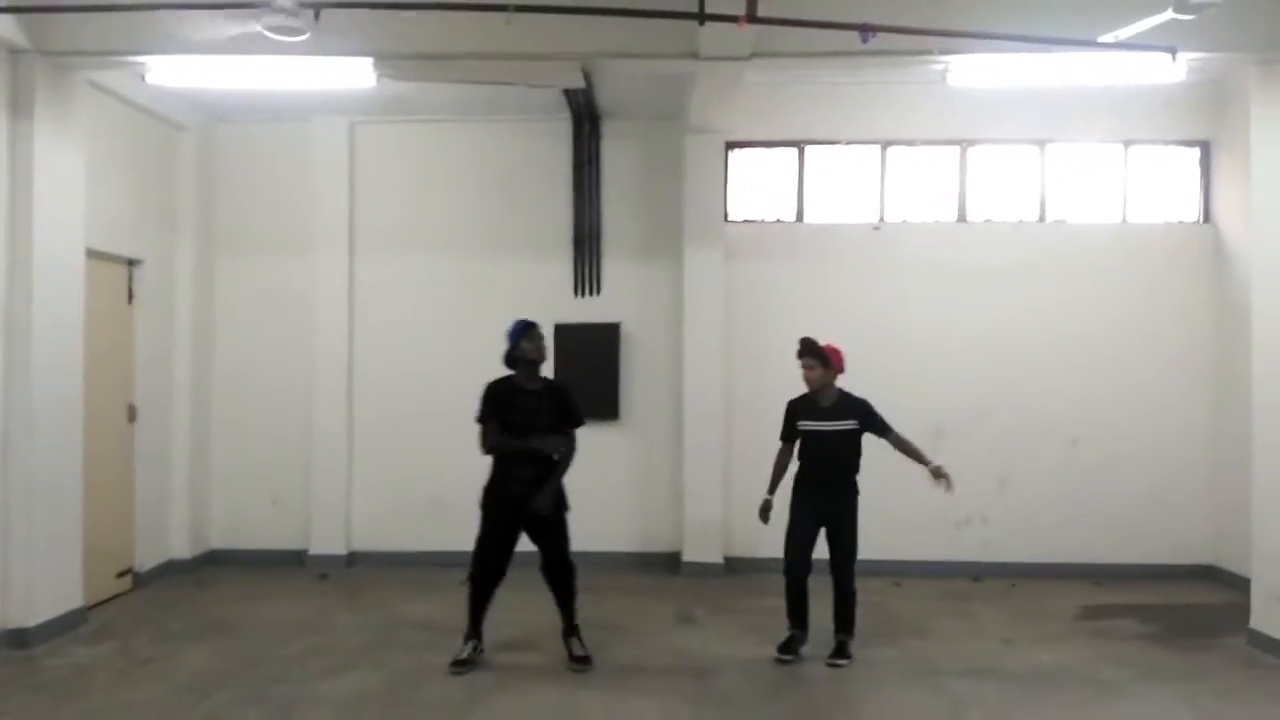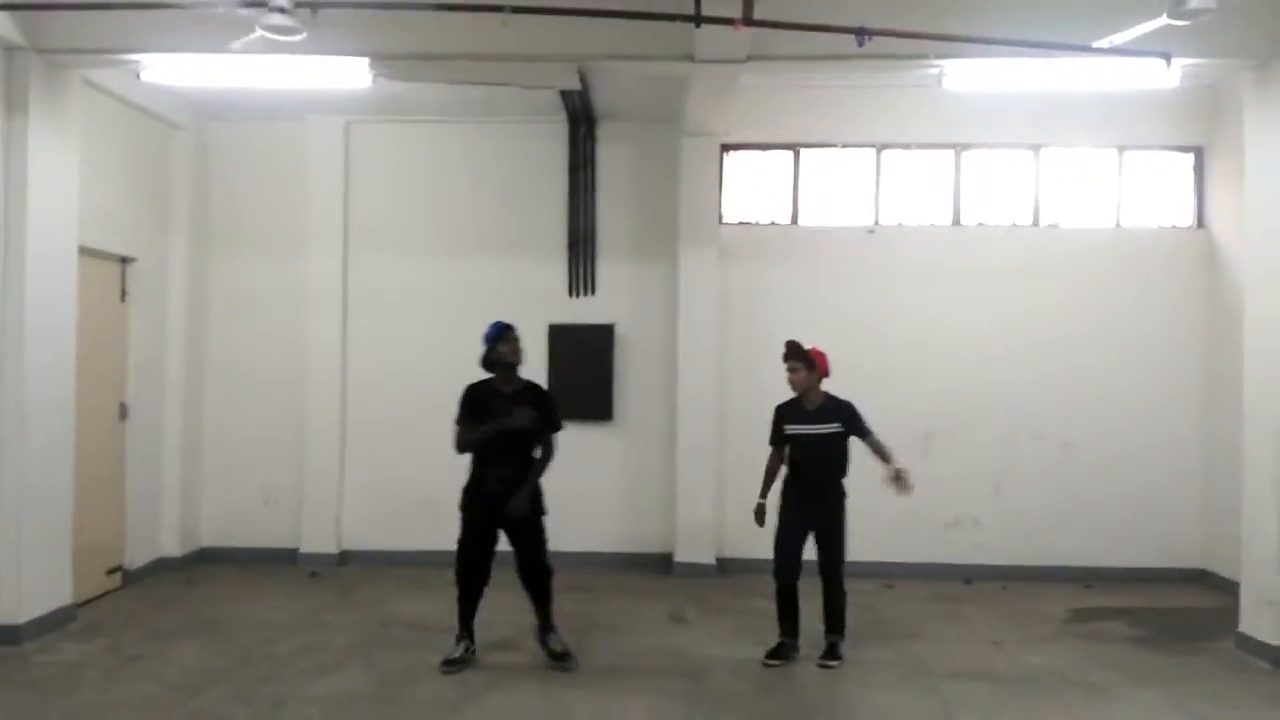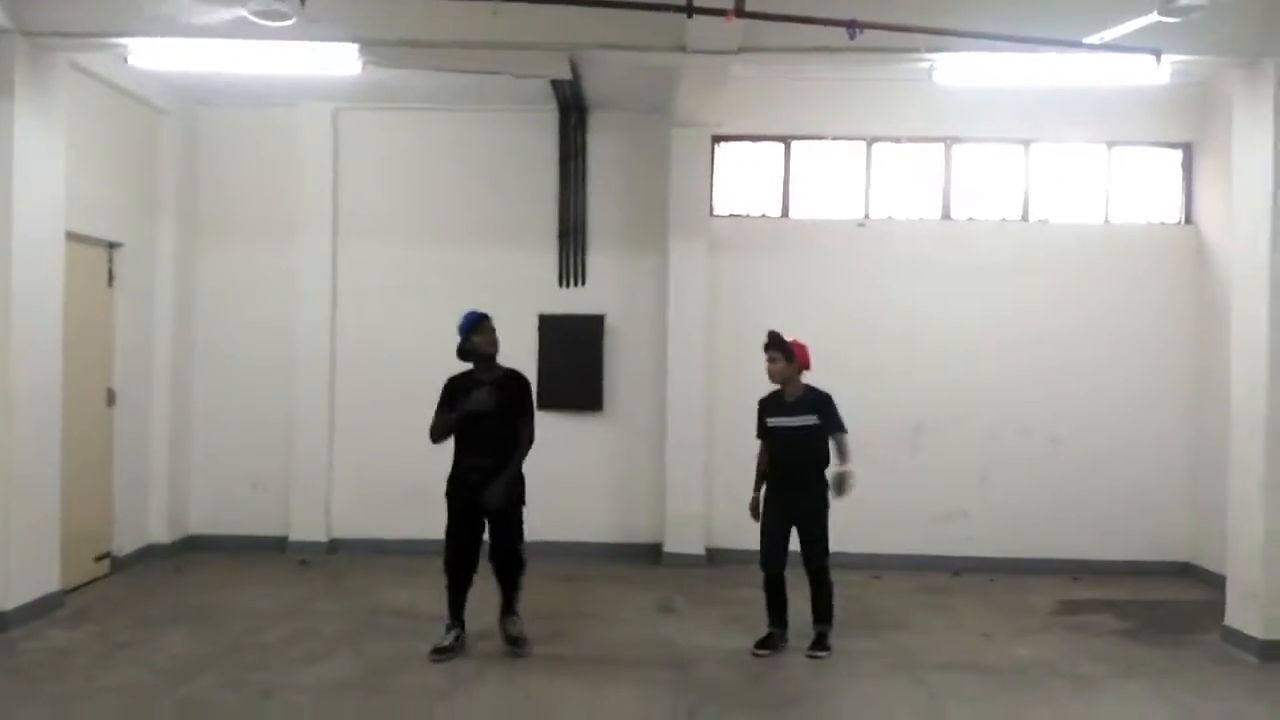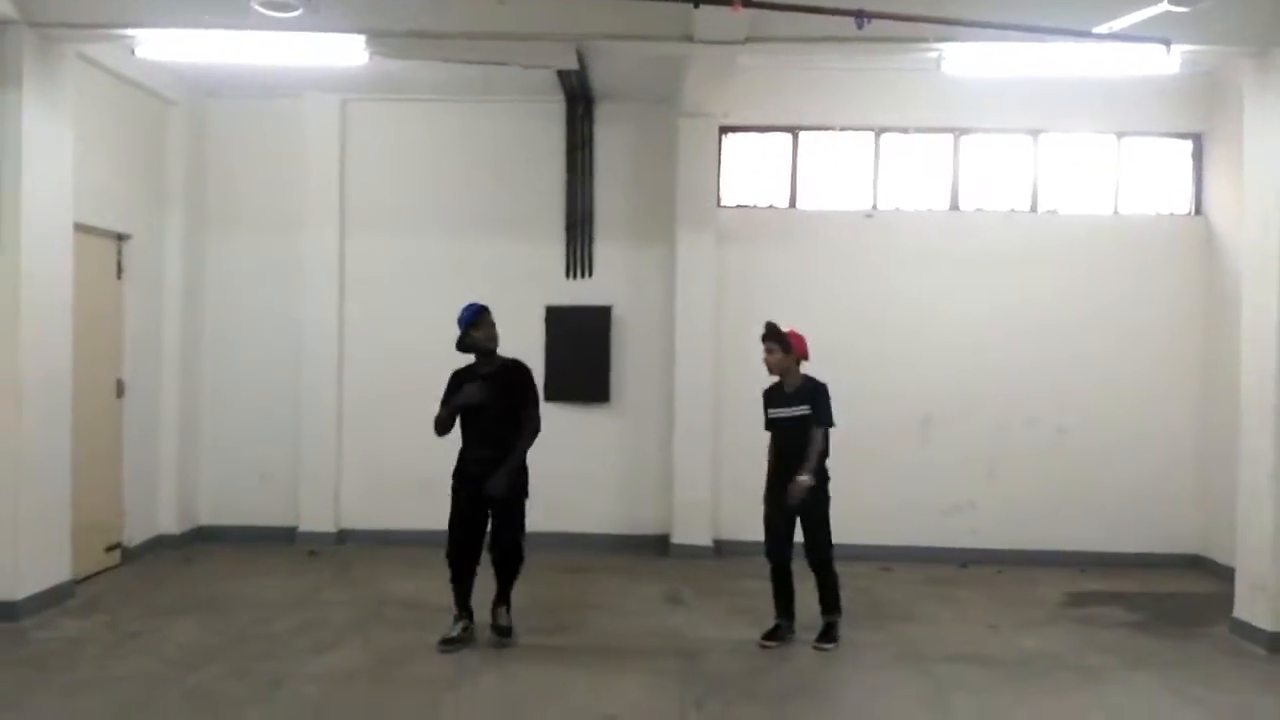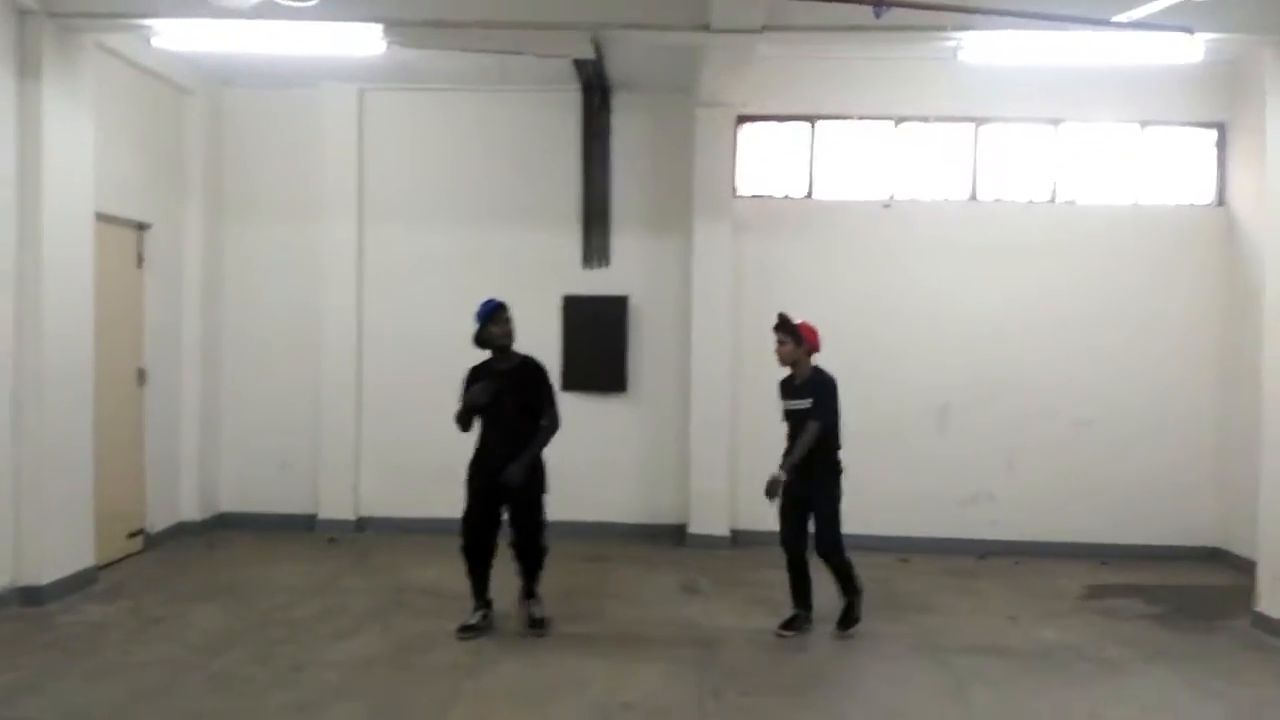
dt=0.1s
person 1, frame 1
left shoulder: (557, 394)
right shoulder: (498, 391)
left elbow: (568, 446)
right elbow: (489, 444)
left wrist: (550, 487)
right wrist: (534, 445)
left hip: (544, 492)
right hip: (503, 493)
left knee: (559, 565)
right knee: (486, 567)
left ankle: (572, 636)
right ankle: (473, 641)
person 1, frame 2
left shoulder: (536, 396)
right shoulder: (476, 394)
left elbow: (546, 450)
right elbow: (463, 444)
left wrist: (526, 491)
right wrist: (504, 424)
left hip: (522, 493)
right hip: (482, 495)
left knee: (535, 566)
right knee: (470, 568)
left ankle: (548, 632)
right ankle: (465, 641)
person 1, frame 3
left shoulder: (515, 383)
right shoulder: (456, 386)
left elbow: (526, 437)
right elbow: (436, 436)
left wrist: (504, 481)
right wrist: (466, 409)
left hip: (504, 483)
right hip: (464, 482)
left knee: (507, 554)
right knee: (458, 557)
left ankle: (510, 615)
right ankle: (456, 629)
person 1, frame 4
left shoulder: (516, 372)
right shoulder: (460, 379)
left elbow: (532, 425)
right elbow: (441, 428)
left wrist: (507, 471)
right wrist: (459, 401)
left hip: (508, 474)
right hip: (468, 475)
left knee: (507, 547)
right knee: (460, 548)
left ankle: (502, 606)
right ankle: (463, 620)
person 1, frame 5
left shoulder: (531, 370)
right shoulder: (478, 375)
left elbow: (551, 422)
right elbow: (464, 425)
left wrist: (524, 462)
right wrist: (469, 405)
left hip: (524, 470)
right hip: (485, 469)
left knee: (528, 540)
right knee: (475, 539)
left ankle: (530, 597)
right ankle: (482, 608)
person 2, frame 1
left shoulder: (857, 407)
right shoulder: (797, 408)
left elbow: (893, 437)
right elbow: (786, 451)
left wrist: (929, 463)
right wrist: (769, 494)
left hip: (843, 499)
right hip: (804, 498)
left knee: (842, 572)
right knee: (795, 567)
left ankle: (843, 639)
right ankle: (797, 634)
person 2, frame 2
left shoulder: (841, 409)
right shoulder: (784, 412)
left elbow: (870, 440)
right elbow: (777, 456)
left wrist: (893, 466)
right wrist: (762, 498)
left hip: (830, 502)
right hip: (793, 503)
left knee: (831, 574)
right knee: (784, 573)
left ankle: (834, 640)
right ankle: (788, 639)
person 2, frame 3
left shoulder: (820, 401)
right shoulder: (767, 405)
left elbow: (839, 438)
left wrist: (843, 467)
right wrist: (756, 492)
left hip: (812, 495)
right hip: (777, 495)
left knee: (816, 564)
right knee: (772, 565)
left ankle: (823, 630)
right ankle: (777, 630)
person 2, frame 4
left shoulder: (816, 391)
right shoulder: (770, 395)
left elbow: (818, 437)
left wrist: (805, 476)
right wrist: (768, 483)
left hip: (811, 485)
right hip: (778, 486)
left knee: (819, 555)
right knee: (777, 557)
left ankle: (831, 619)
right ankle: (784, 621)
person 2, frame 5
left shoulder: (824, 383)
right shoulder: (786, 386)
left elbow: (812, 433)
left wrist: (782, 471)
left hip: (824, 476)
right hip: (795, 477)
left knee: (828, 544)
right knee: (792, 545)
left ankle: (852, 599)
right ankle: (802, 611)
